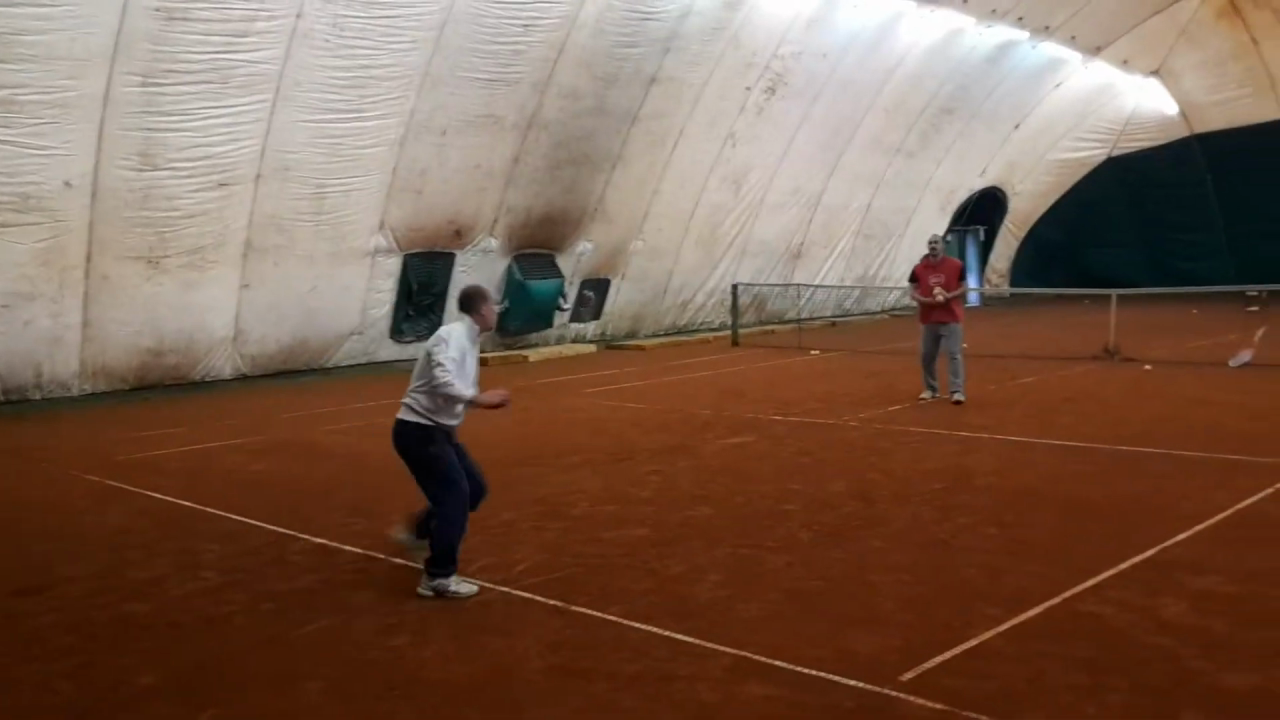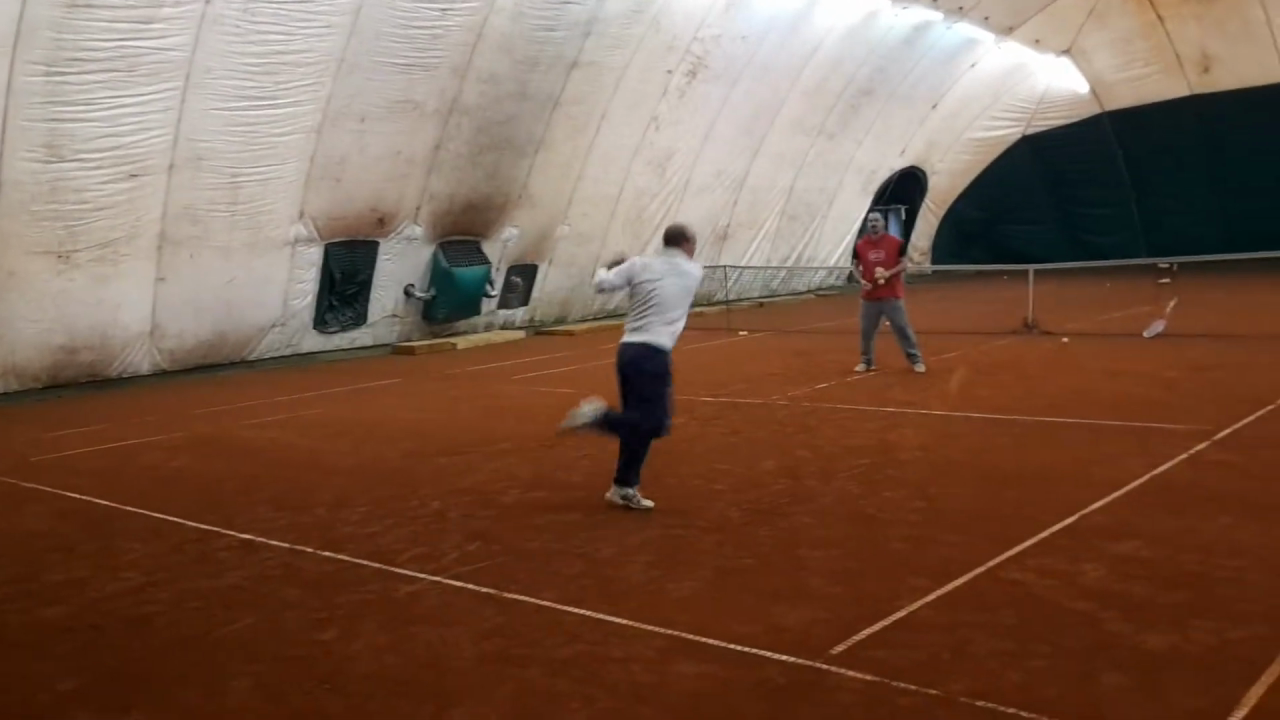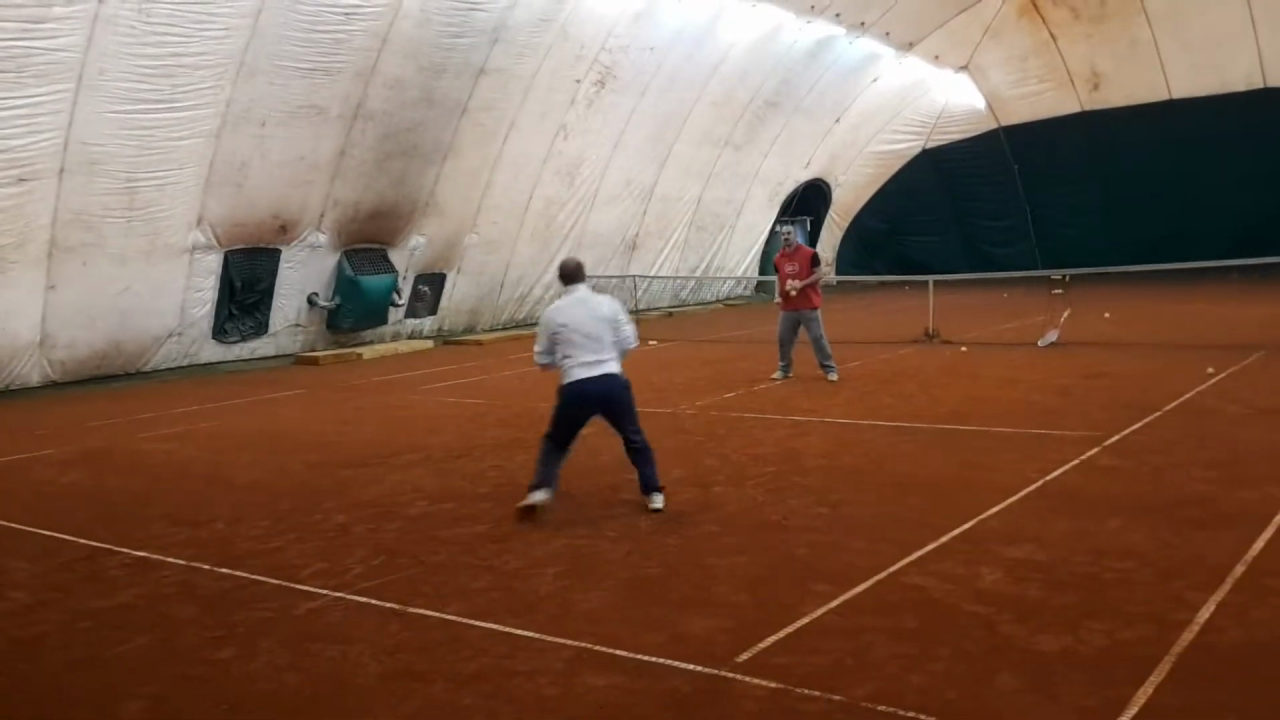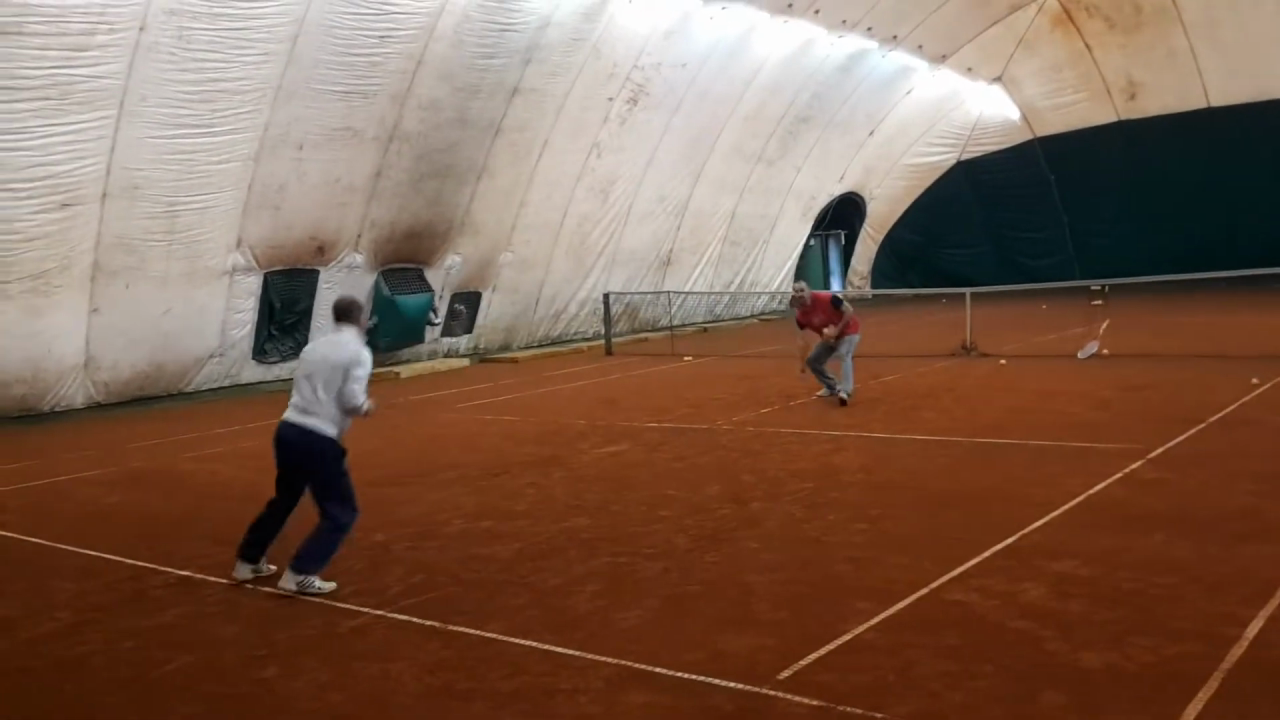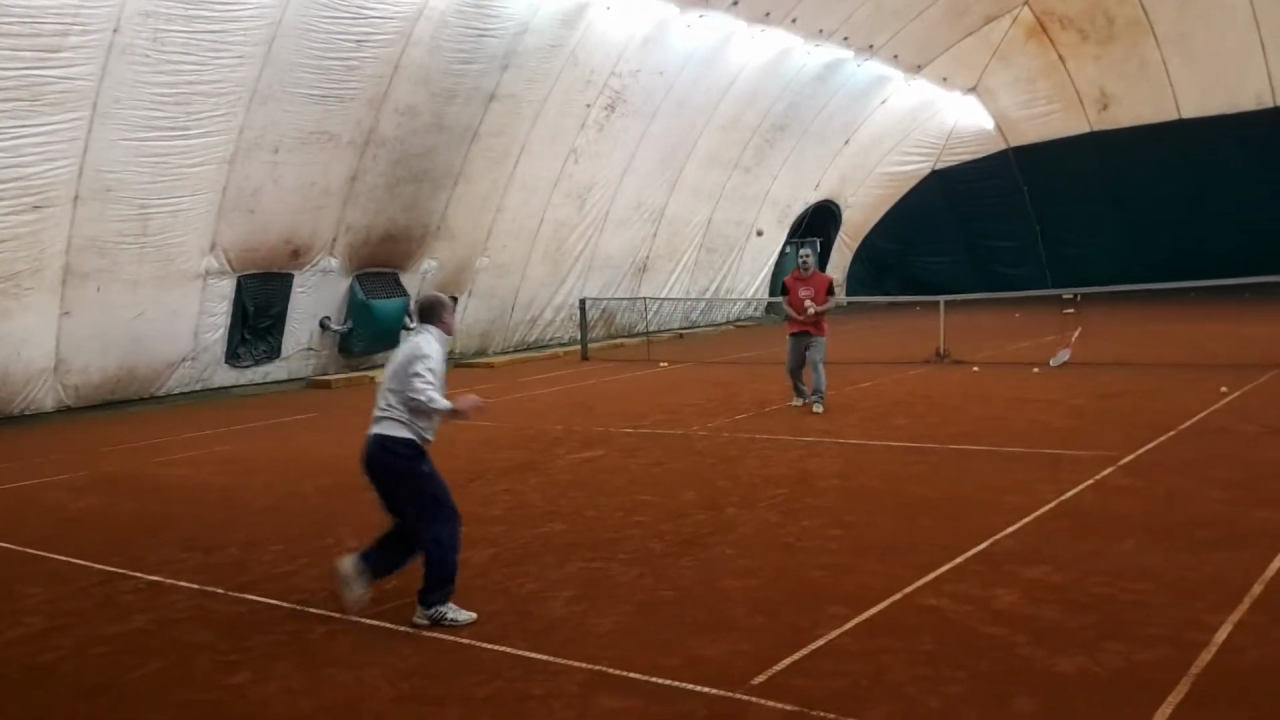
dt=1s
person 1, frame 1
left shoulder: (467, 340)
right shoulder: (451, 336)
right elbow: (443, 382)
left wrist: (486, 400)
right wrist: (479, 399)
left hip: (436, 430)
right hip: (417, 430)
left knee: (474, 488)
right knee: (454, 497)
left ankle: (419, 532)
right ankle: (438, 578)
person 1, frame 2
left shoulder: (640, 264)
right shoulder: (692, 271)
left elbow: (601, 284)
left wrist: (607, 267)
left hip: (629, 351)
right hip: (652, 356)
left knee: (641, 422)
right knee: (651, 424)
left ankle: (624, 488)
right ankle: (598, 413)
person 1, frame 3
left shoulder: (551, 313)
right shoulder: (609, 304)
left elbow: (542, 360)
right elbow: (628, 343)
left hip: (576, 388)
right hip: (611, 382)
left knee: (554, 443)
right knee: (635, 440)
left ankle: (539, 492)
right ankle: (654, 494)
person 1, frame 4
left shoulder: (312, 347)
right shoulder: (359, 353)
right elbow: (352, 401)
right wrist: (365, 406)
left hip: (287, 431)
right hip: (318, 439)
left knee: (284, 500)
right knee: (341, 512)
left ankle: (247, 562)
right ankle: (300, 574)
person 1, frame 5
left shoulder: (409, 347)
right shoulder: (428, 348)
right elbow: (422, 398)
left wrist: (451, 409)
right wrist: (455, 407)
left hip: (379, 446)
right hip: (399, 449)
left knee: (415, 526)
right knee: (442, 522)
left ankle: (361, 568)
right ankle: (434, 606)
